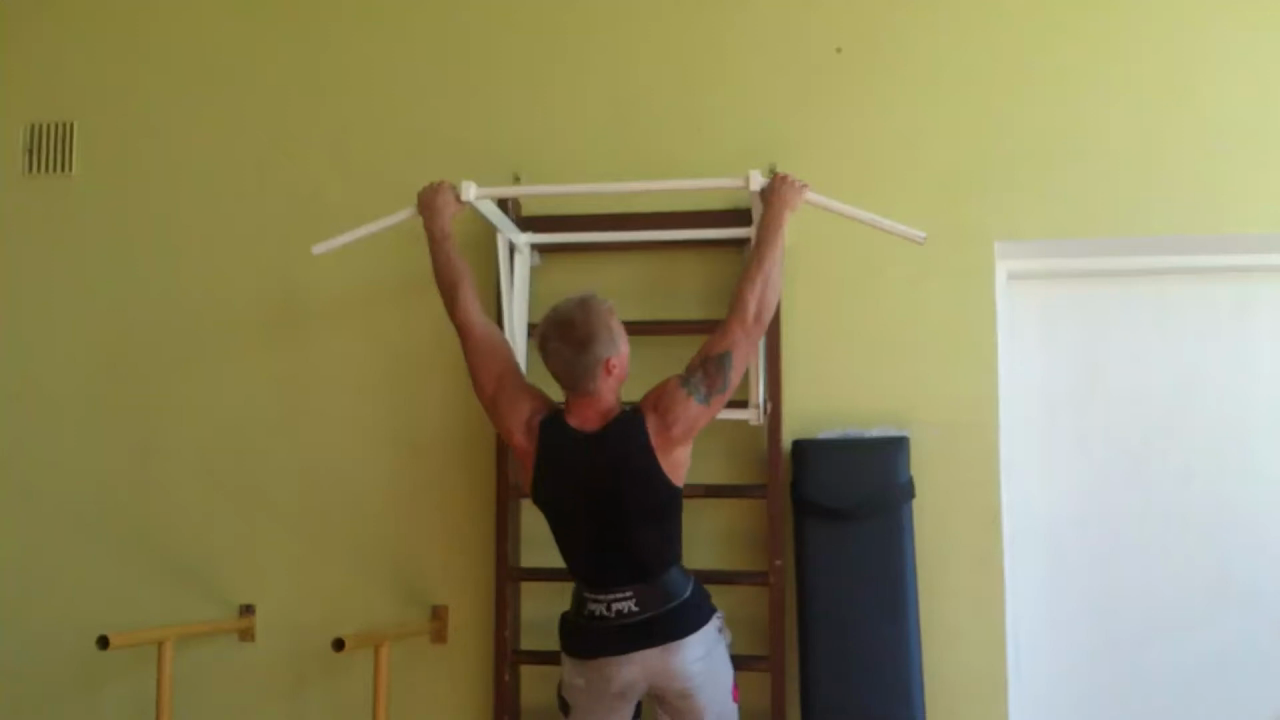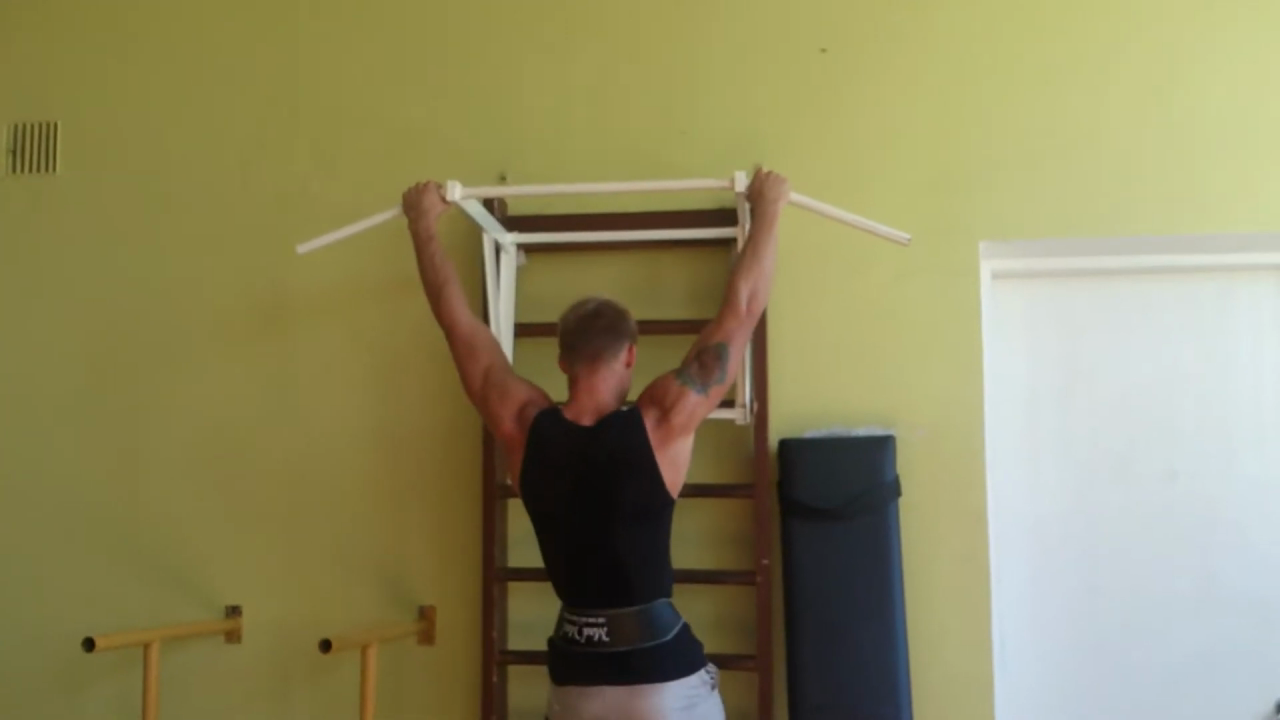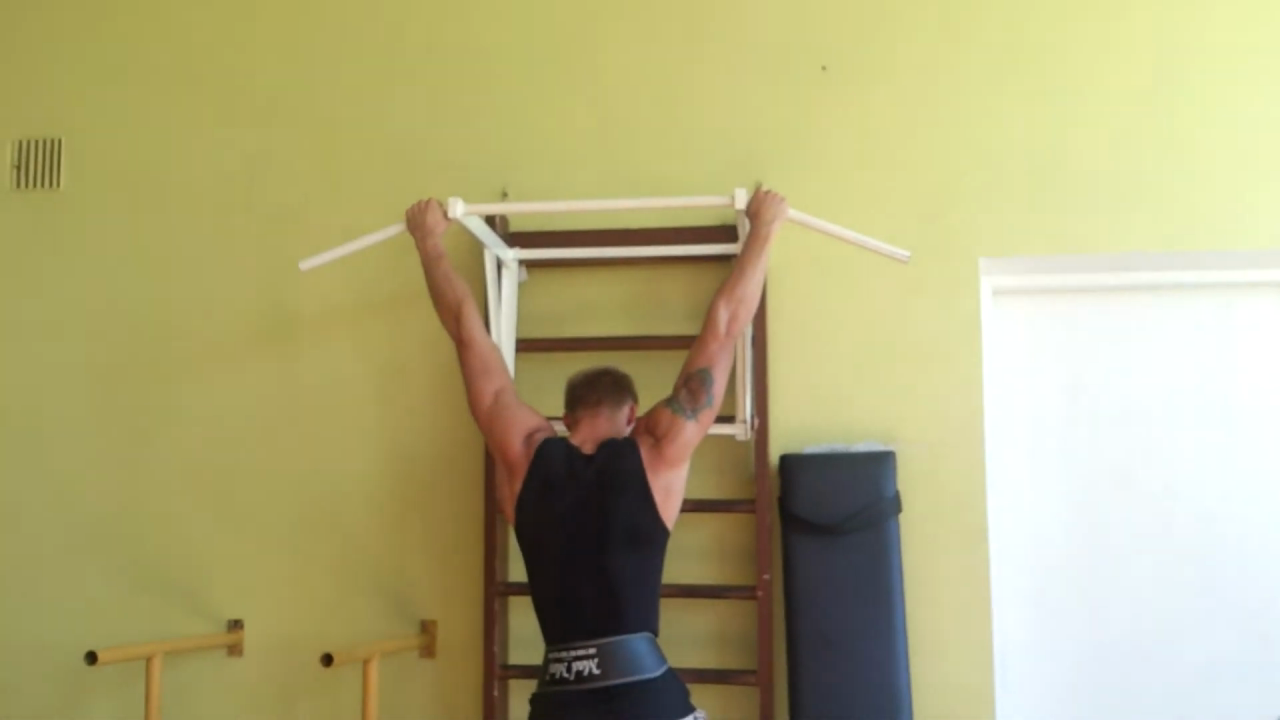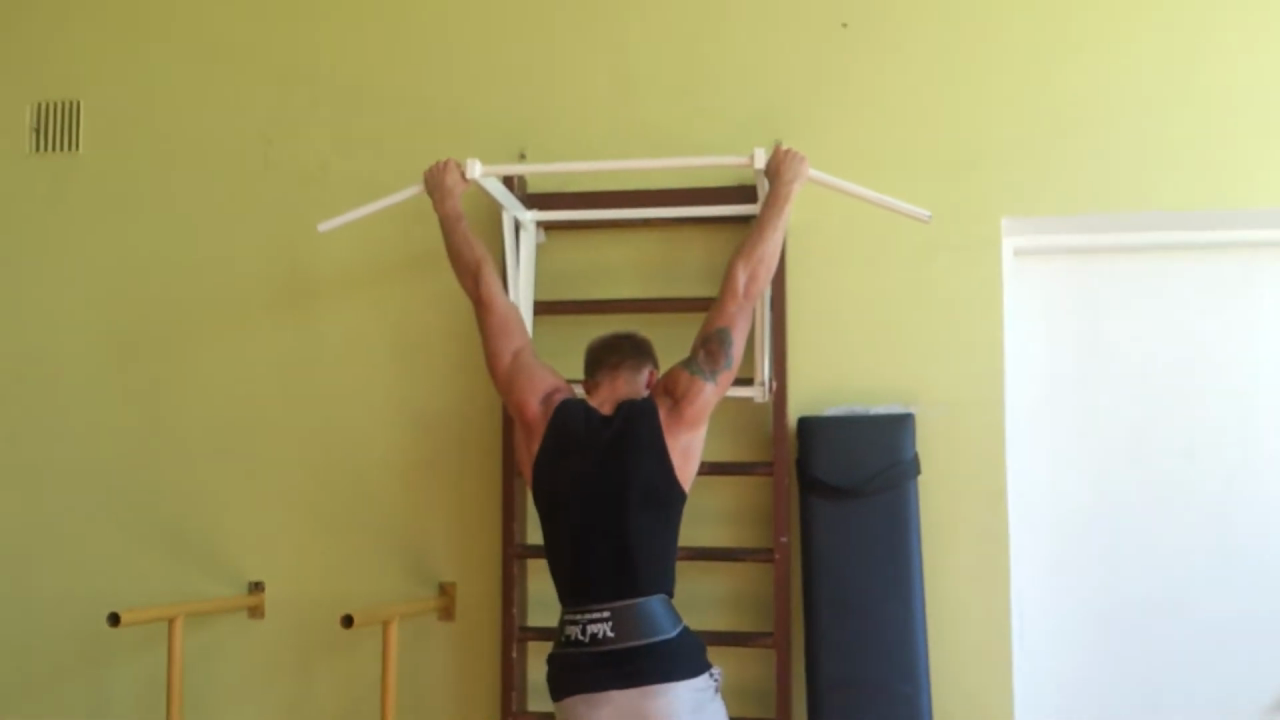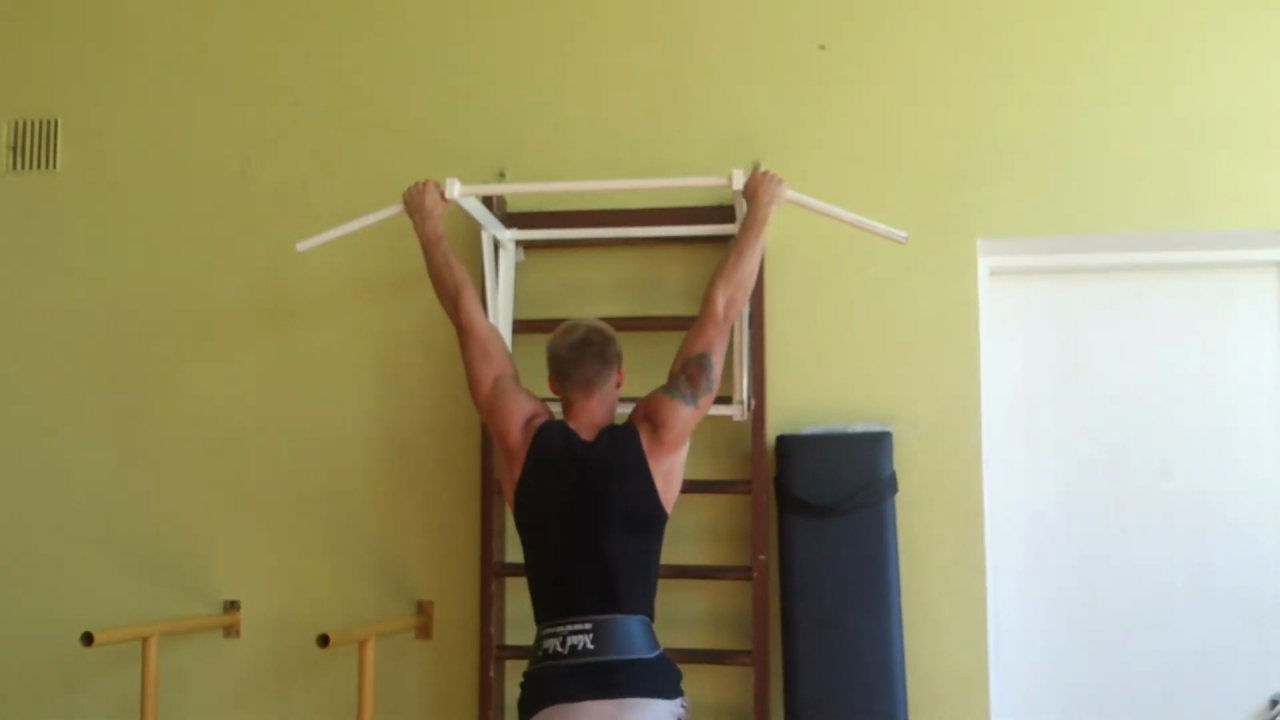
dt=1s
person 1, frame 1
left shoulder: (528, 434)
right shoulder: (661, 429)
left elbow: (470, 318)
right elbow: (749, 318)
left wrist: (438, 224)
right wrist: (775, 215)
left hip: (594, 643)
right hip: (678, 633)
person 1, frame 2
left shoulder: (523, 428)
right shoulder: (663, 424)
left elbow: (455, 316)
right elbow: (742, 307)
left wrist: (423, 224)
right wrist: (768, 208)
right hip: (662, 673)
person 1, frame 3
left shoulder: (524, 456)
right shoulder: (657, 455)
left elbow: (469, 332)
right elbow: (722, 329)
left wrist: (429, 240)
right wrist: (763, 228)
person 1, frame 4
left shoulder: (542, 416)
right shoulder: (675, 414)
left elbow: (487, 292)
right elbow: (741, 291)
left wrist: (447, 202)
right wrist: (783, 188)
person 1, frame 5
left shoulder: (524, 440)
right shoulder: (658, 438)
left elbow: (468, 316)
right elbow: (719, 314)
left wrist: (427, 222)
right wrist: (760, 210)
